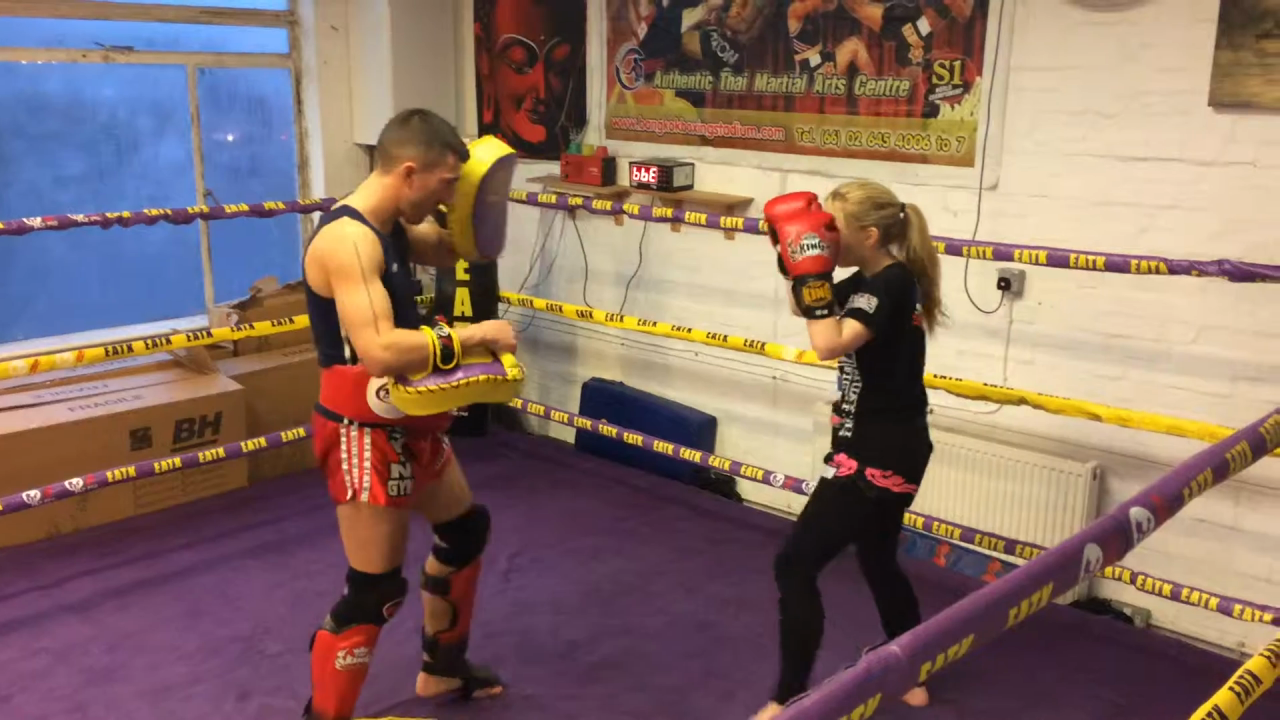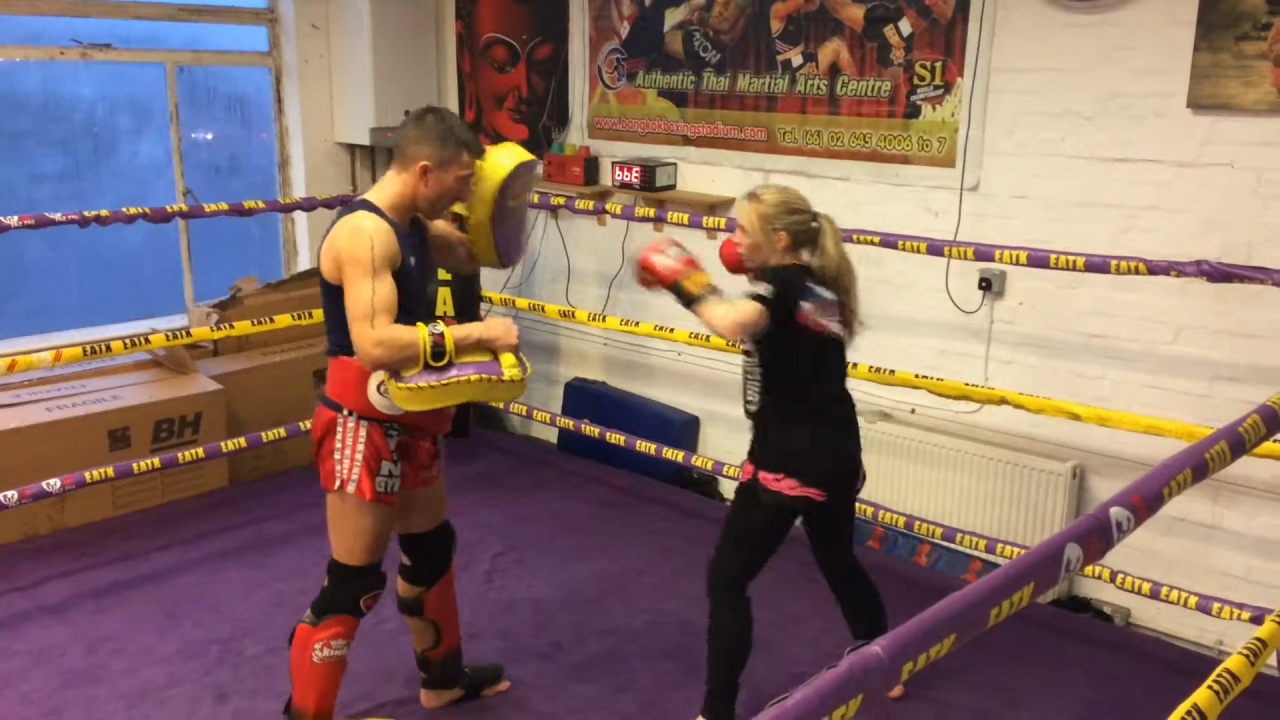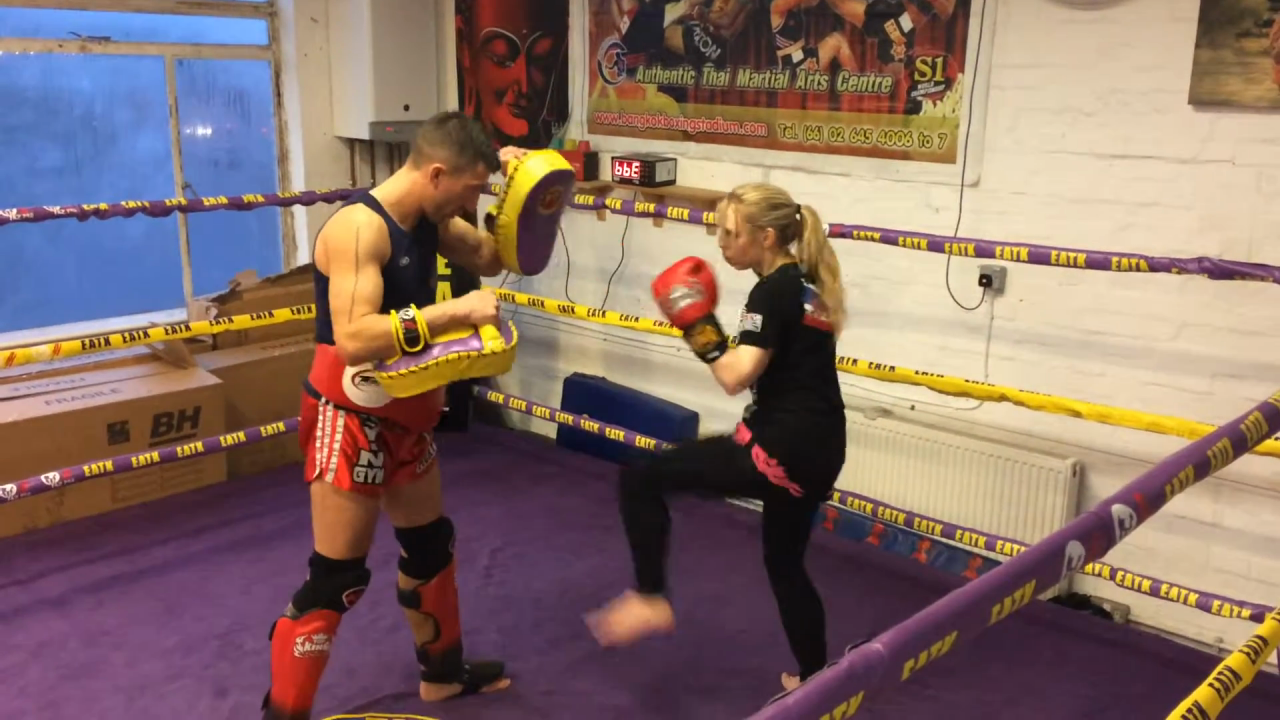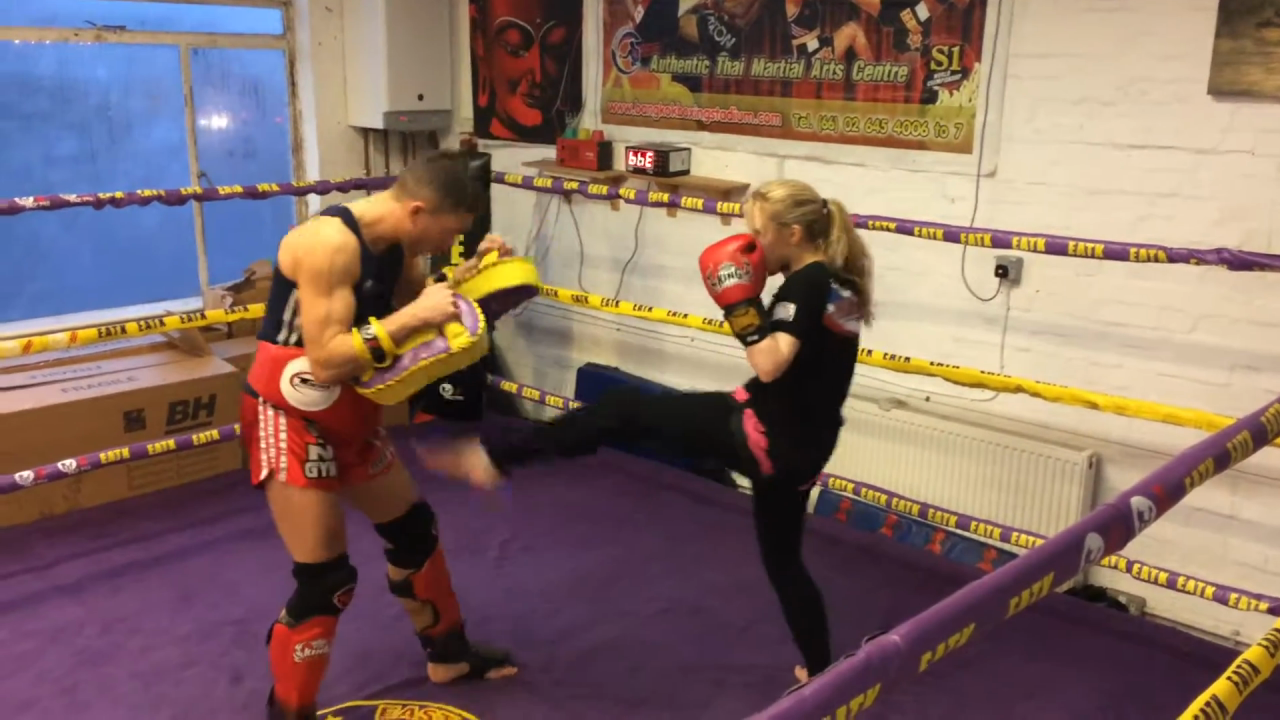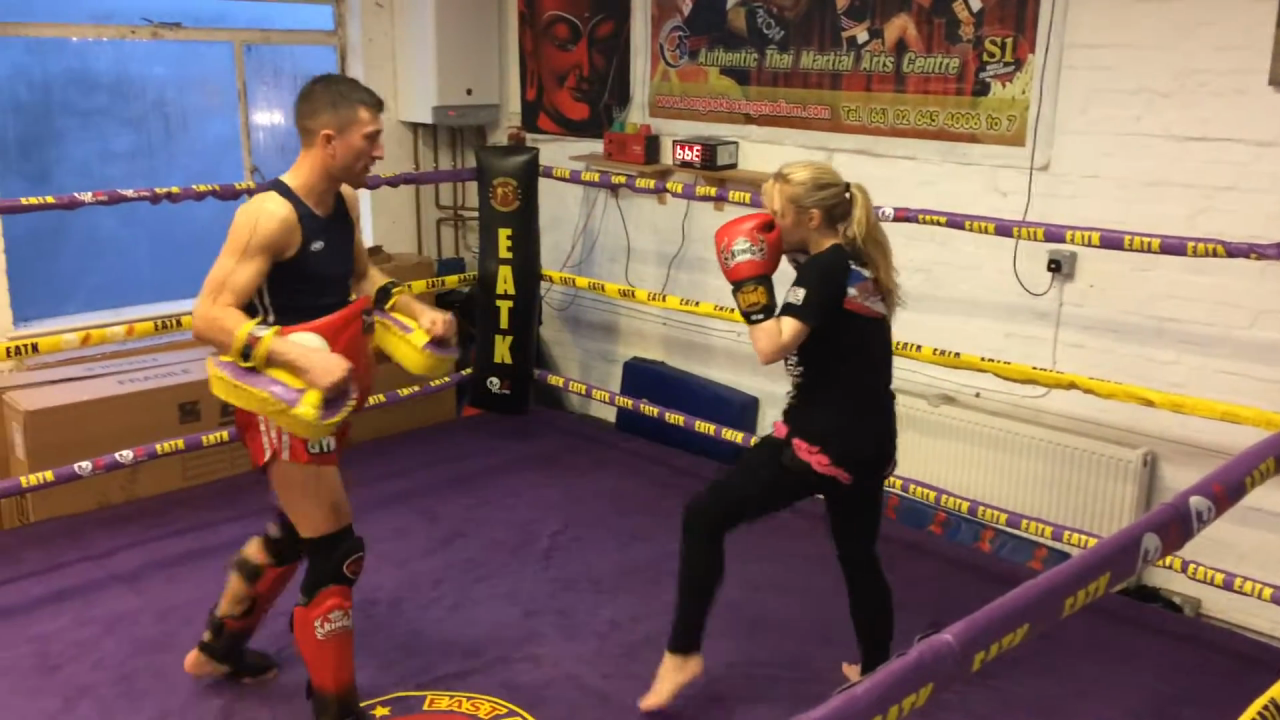
dt=0.4s
person 1, frame 1
left shoulder: (389, 224)
right shoulder: (347, 240)
left elbow: (446, 252)
right elbow: (379, 350)
right wrist: (477, 335)
left hip: (410, 422)
right hip: (366, 433)
left knee: (465, 530)
right knee: (375, 589)
left ankle: (442, 665)
person 1, frame 2
left shoulder: (409, 220)
right shoulder: (364, 232)
right elbow: (375, 345)
right wrist: (477, 334)
left hip: (408, 421)
right hip: (363, 426)
left knee: (431, 551)
right knee: (353, 584)
person 1, frame 3
left shoulder: (429, 218)
right shoulder: (359, 227)
left elbow: (491, 258)
right elbow: (353, 339)
right wrist: (455, 311)
left hip: (404, 413)
right hip: (350, 419)
left knee: (430, 544)
right knee: (337, 578)
left ankle: (442, 669)
person 1, frame 4
left shoulder: (394, 242)
right shoulder: (327, 243)
left elbow: (411, 303)
right elbow: (327, 357)
left wrist: (472, 273)
right wrist: (415, 318)
left hip: (349, 416)
right hip: (294, 420)
left knee: (415, 529)
right knee: (325, 581)
left ankle: (448, 654)
person 1, frame 5
left shoulder: (343, 199)
right shoulder: (270, 216)
left elbow: (360, 275)
right elbow: (208, 318)
left wrist: (416, 310)
right wrist: (301, 356)
left hip: (318, 397)
left knee: (294, 532)
right knee: (336, 554)
left ankle: (219, 645)
person 2, frame 1
left shoulder: (892, 284)
right shoulder: (876, 280)
left elbow: (828, 344)
right elbow: (829, 317)
left wrist: (810, 267)
right wrist: (795, 257)
left hip: (878, 454)
right hip: (891, 450)
left knee: (795, 565)
right knee: (879, 562)
person 2, frame 2
left shoulder: (782, 280)
right shoulder: (815, 285)
left elbow: (733, 324)
left wrist: (682, 277)
right wrist: (749, 281)
left hip: (788, 459)
right hip: (837, 453)
left knee: (727, 579)
right knee: (839, 561)
person 2, frame 3
left shoulder: (773, 292)
right shoulder: (810, 281)
left elbow: (736, 377)
left wrist: (696, 321)
left hip: (780, 446)
right hip: (820, 450)
left knee: (641, 478)
right knee: (786, 566)
left ankle: (648, 597)
right ankle: (814, 682)
person 2, frame 4
left shoulder: (805, 285)
right shoulder: (840, 281)
left elbow: (769, 367)
left wrist: (740, 301)
left hip: (761, 433)
right hip: (800, 451)
left knee: (620, 410)
right knee: (784, 561)
left ankle: (492, 459)
right ankle: (821, 673)
person 2, frame 5
left shoulder: (822, 270)
right shoulder: (859, 263)
left elbow: (771, 347)
left wrist: (748, 279)
left hip: (820, 438)
right hip: (870, 441)
left knee: (703, 516)
right knee: (858, 555)
left ankle: (683, 653)
right ankle: (875, 673)
